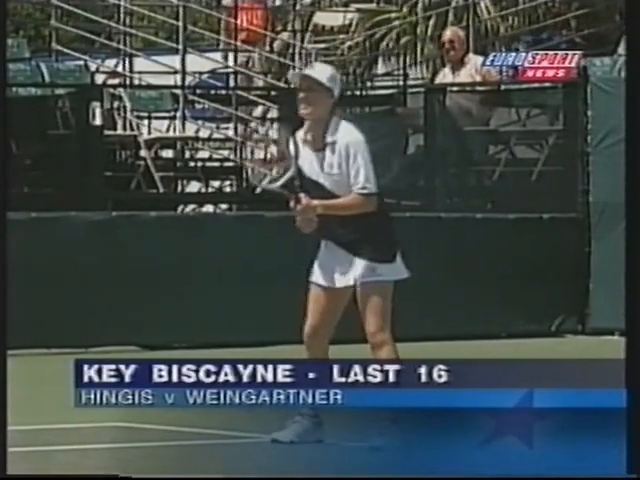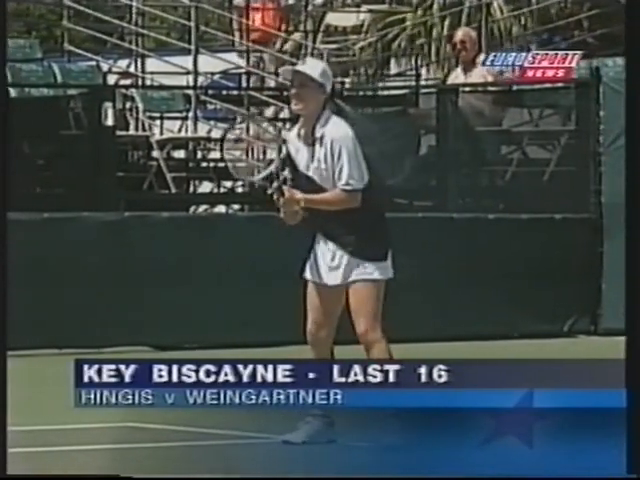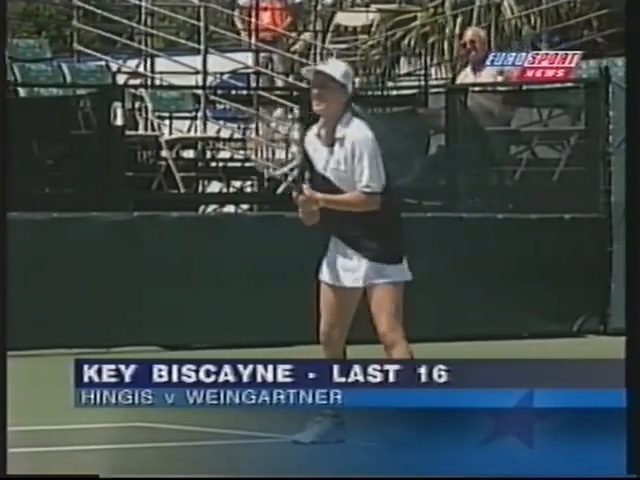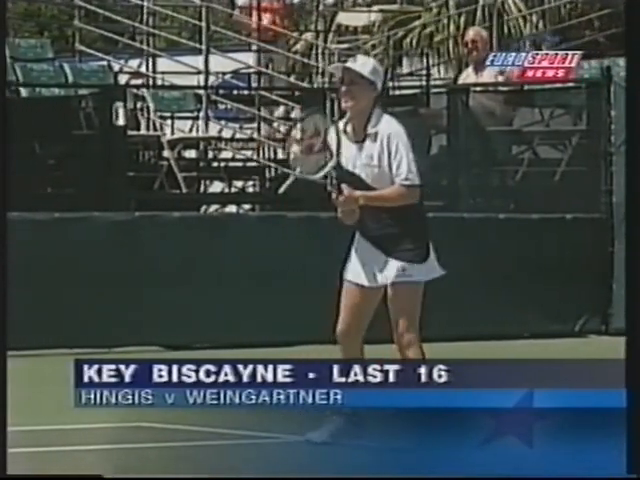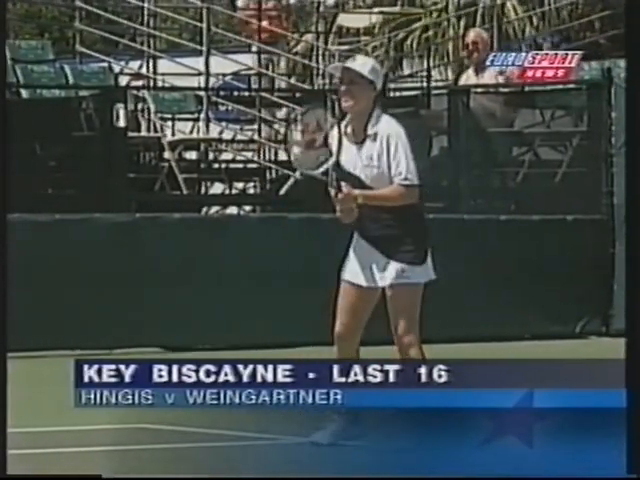
dt=0.3s
person 1, frame 1
left shoulder: (350, 139)
right shoulder: (298, 141)
left elbow: (368, 200)
left wrist: (318, 207)
right wrist: (305, 214)
left hip: (370, 247)
right hip: (332, 248)
left knee: (378, 335)
right knee: (313, 335)
right ankle: (312, 417)
person 1, frame 2
left shoulder: (339, 134)
right shoulder: (293, 137)
left elbow: (352, 196)
left wrist: (302, 200)
right wrist: (293, 208)
left hip: (362, 243)
right hip: (326, 244)
left knee: (368, 331)
right knee: (317, 335)
right ankle: (323, 417)
person 1, frame 3
left shoulder: (359, 136)
right shoulder: (311, 137)
left elbow: (371, 199)
left wrist: (321, 200)
right wrist: (310, 208)
left hip: (378, 246)
right hip: (342, 246)
left knee: (390, 334)
right knee: (330, 336)
right ankle: (333, 417)
person 1, frame 4
left shoulder: (390, 132)
right shoulder: (337, 133)
left elbow: (410, 191)
left wrist: (360, 198)
right wrist: (344, 207)
left hip: (403, 245)
right hip: (365, 246)
left knee: (406, 337)
right knee: (345, 334)
right ankle: (348, 414)
person 1, frame 5
left shoulder: (390, 132)
right shoulder: (336, 135)
left elbow: (409, 191)
left wrist: (360, 198)
right wrist: (343, 206)
left hip: (401, 245)
right hip: (364, 244)
left knee: (406, 338)
right knee: (343, 334)
right ankle: (346, 414)
